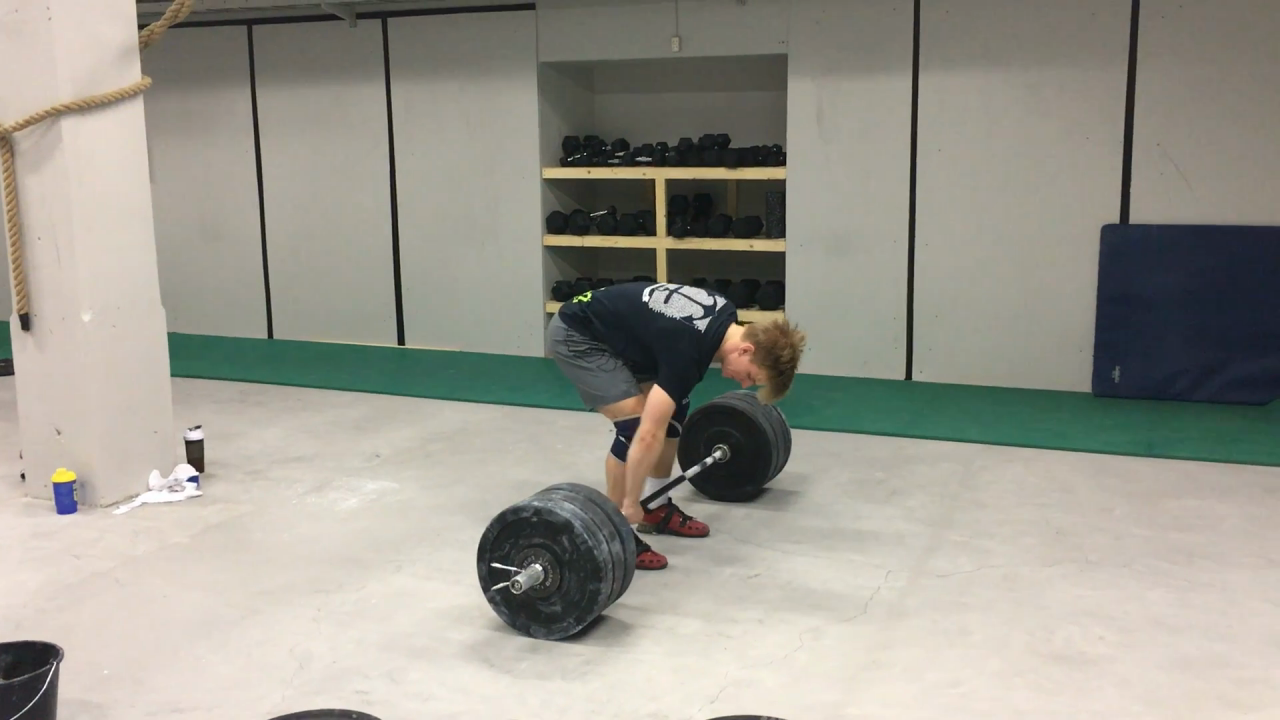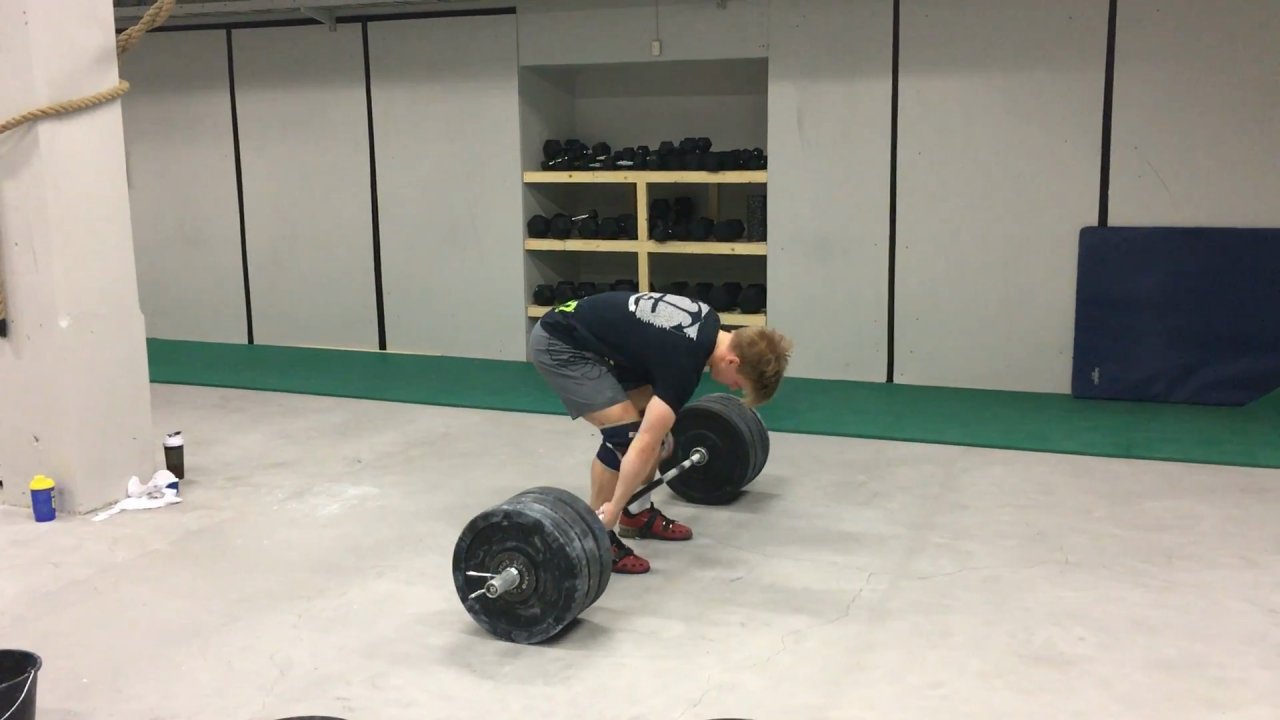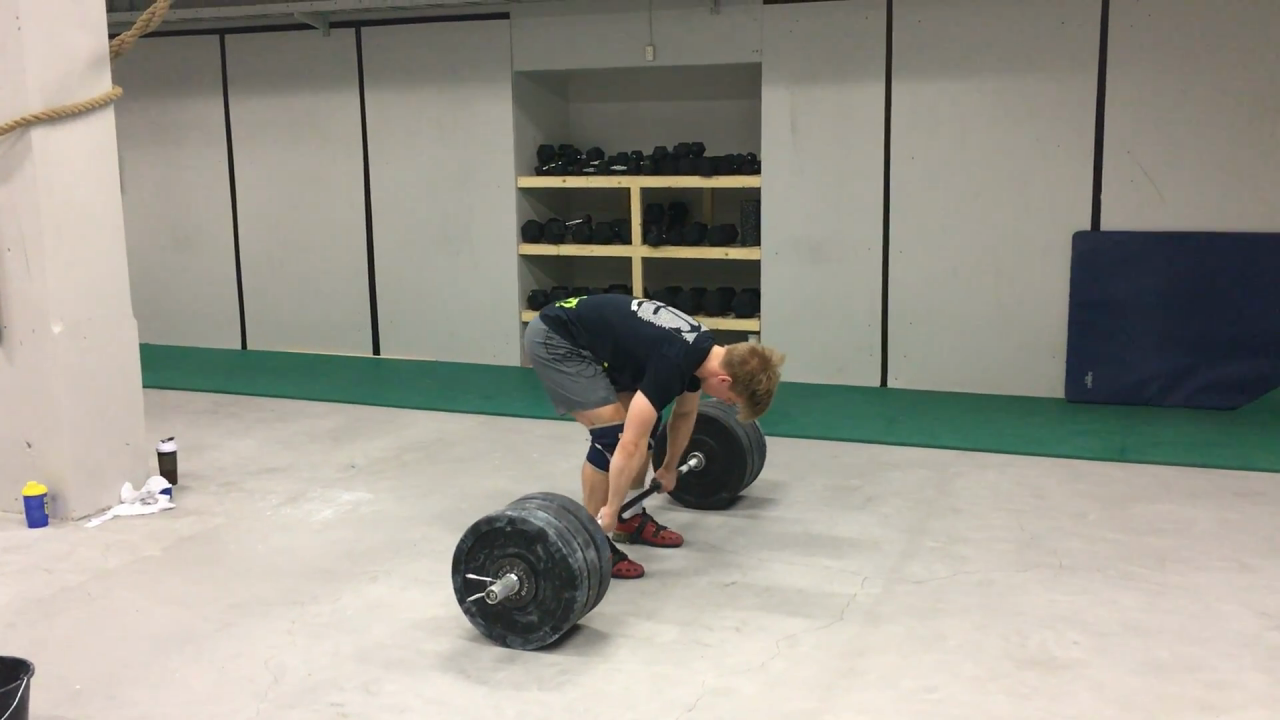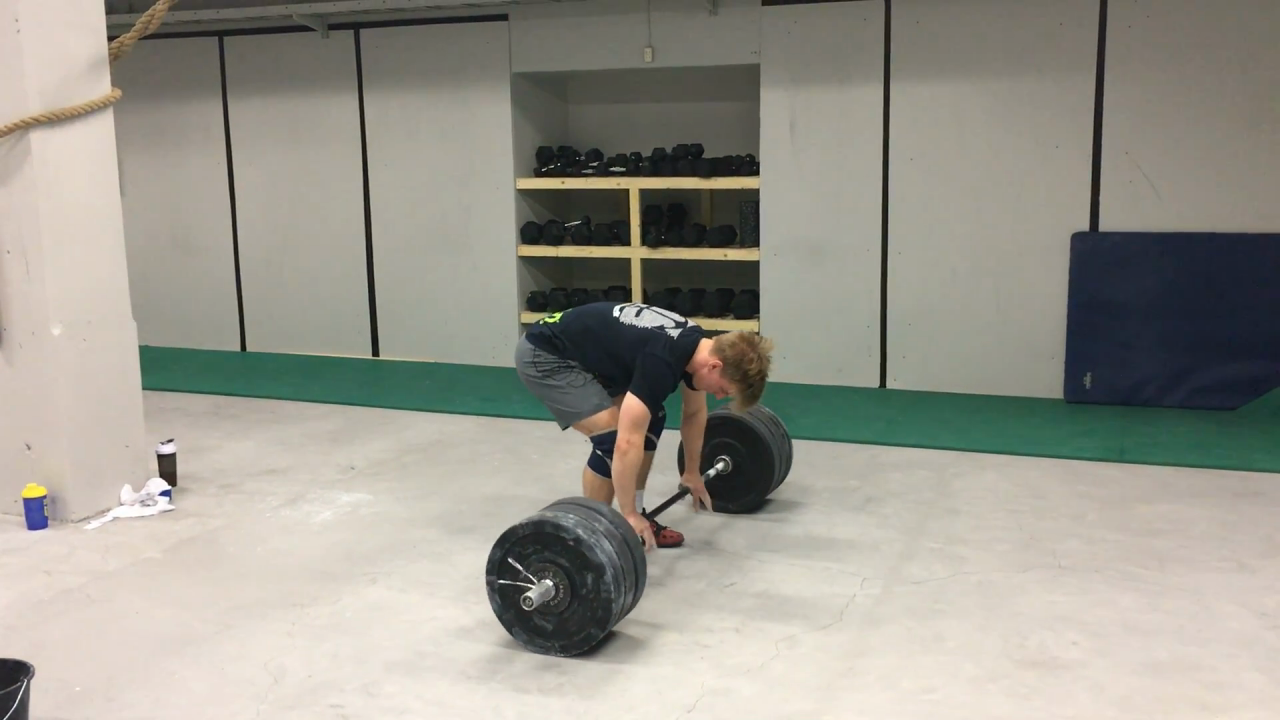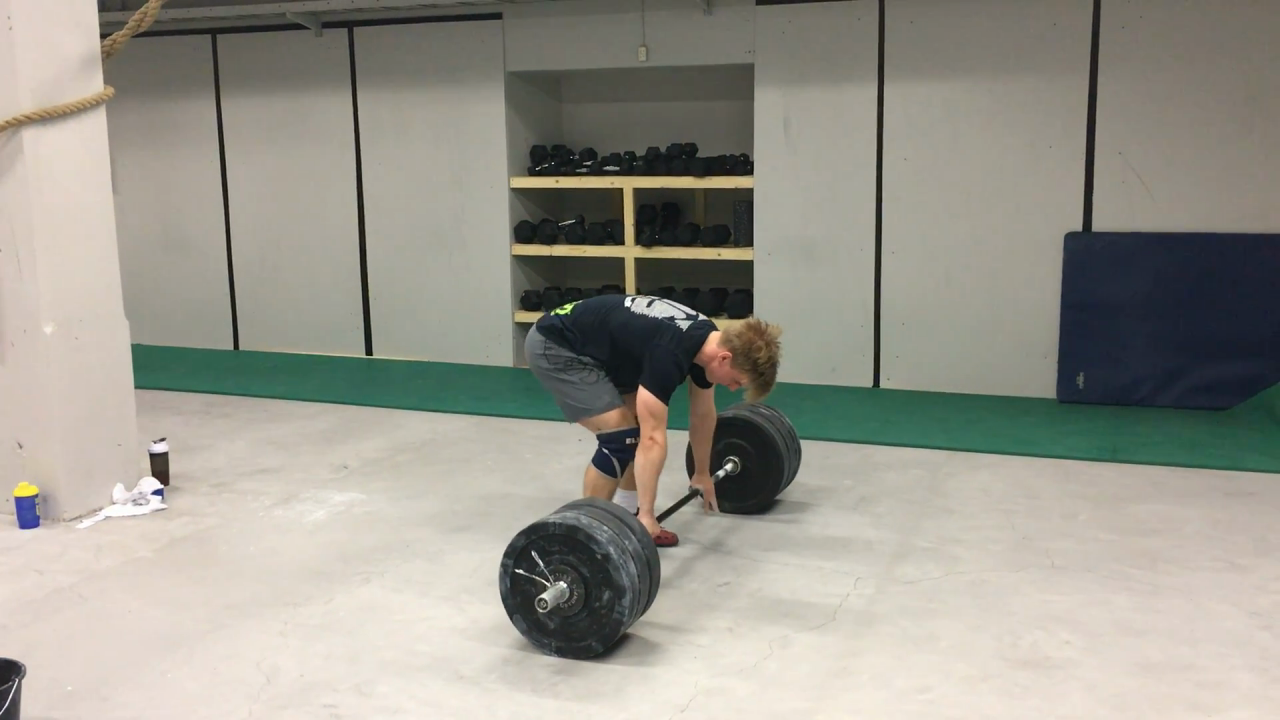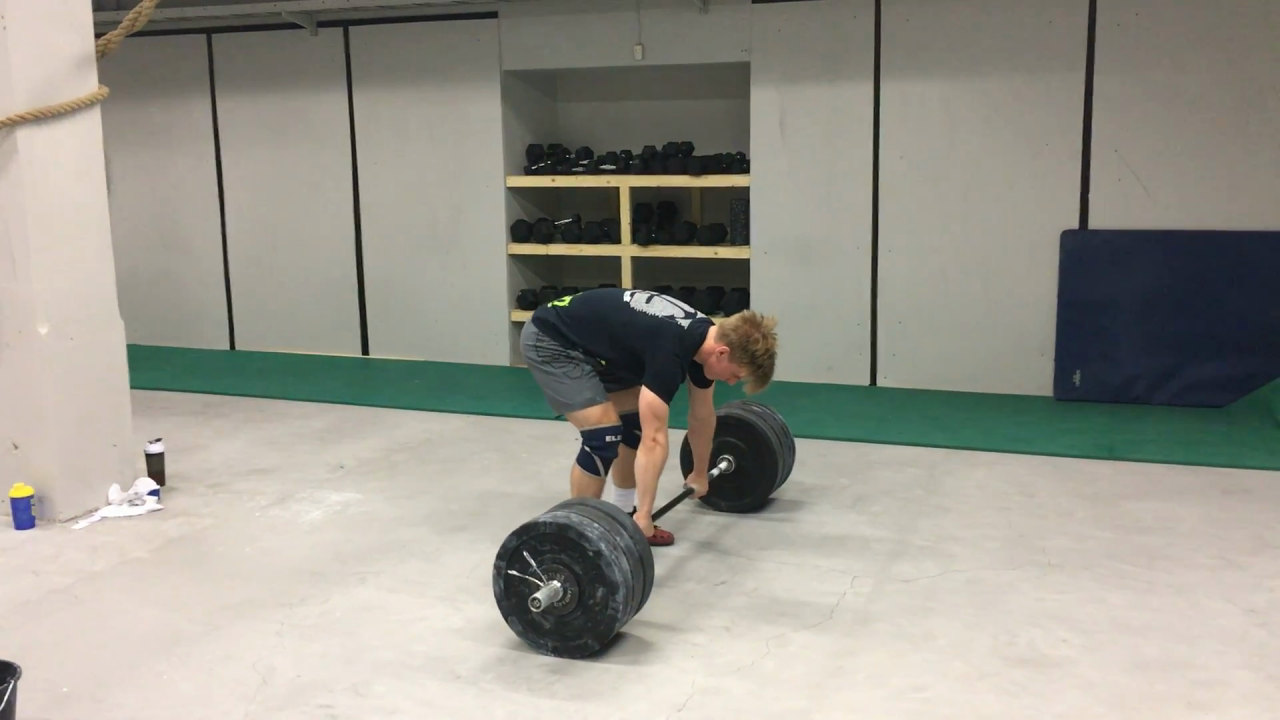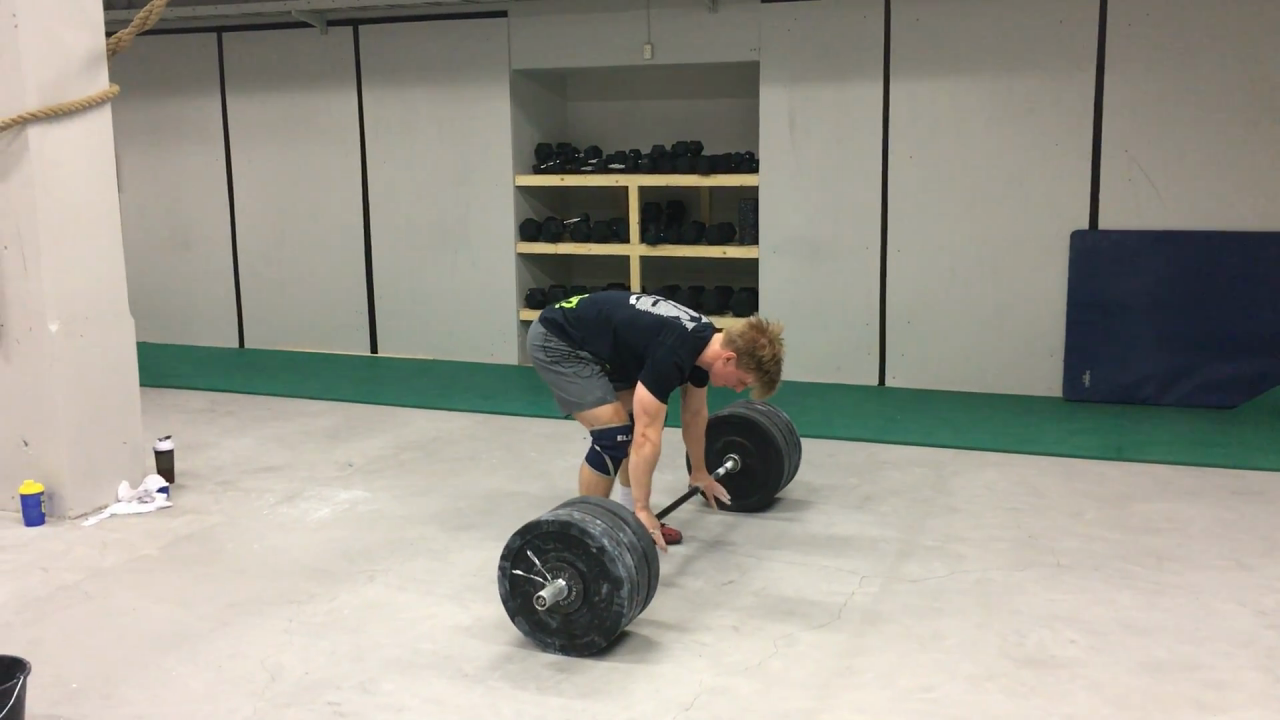
dt=0.7s
person 1, frame 1
left shoulder: (725, 316)
right shoulder: (688, 351)
right elbow: (649, 434)
right wrist: (631, 503)
left hip: (612, 328)
right hip: (575, 335)
left knee: (674, 406)
right knee: (634, 422)
left ankle: (657, 509)
person 1, frame 2
left shoulder: (708, 324)
right shoulder: (683, 359)
right elbow: (646, 442)
right wrist: (613, 507)
left hip: (592, 337)
right hip: (558, 344)
left knee: (655, 418)
right knee: (625, 429)
left ankle: (638, 514)
person 1, frame 3
left shoulder: (702, 349)
right shoulder: (672, 363)
left elbow: (685, 412)
right elbow: (631, 443)
left wrist: (669, 468)
right wrist: (611, 510)
left hip: (588, 337)
right hip: (554, 340)
left knee: (643, 422)
right knee: (612, 431)
left ankle: (631, 519)
person 1, frame 4
left shoulder: (697, 346)
right shoulder: (661, 361)
left elbow: (694, 413)
right elbow: (627, 443)
left wrist: (692, 472)
right wrist: (628, 515)
left hip: (581, 349)
right hip: (544, 356)
left knee: (650, 419)
right knee: (612, 436)
left ankle: (637, 518)
person 1, frame 5
left shoulder: (708, 341)
right shoulder: (670, 353)
left elbow: (702, 414)
right elbow: (651, 438)
left wrist: (702, 474)
right wrist: (646, 514)
left hip: (592, 345)
right hip: (554, 346)
left knee: (648, 421)
right knee: (619, 437)
person 1, frame 6
left shoulder: (705, 337)
right shoulder: (670, 351)
left elbow: (702, 415)
right elbow: (654, 439)
left wrist: (700, 473)
right wrist: (643, 516)
left hip: (589, 338)
right hip: (549, 341)
left knee: (637, 423)
right knee: (603, 435)
person 1, frame 7
left shoulder: (705, 342)
right shoulder: (672, 353)
left elbow: (694, 413)
right elbow: (646, 436)
left wrist: (699, 472)
right wrist: (642, 510)
left hip: (595, 342)
right hip: (556, 342)
left knee: (651, 418)
right knee: (613, 434)
